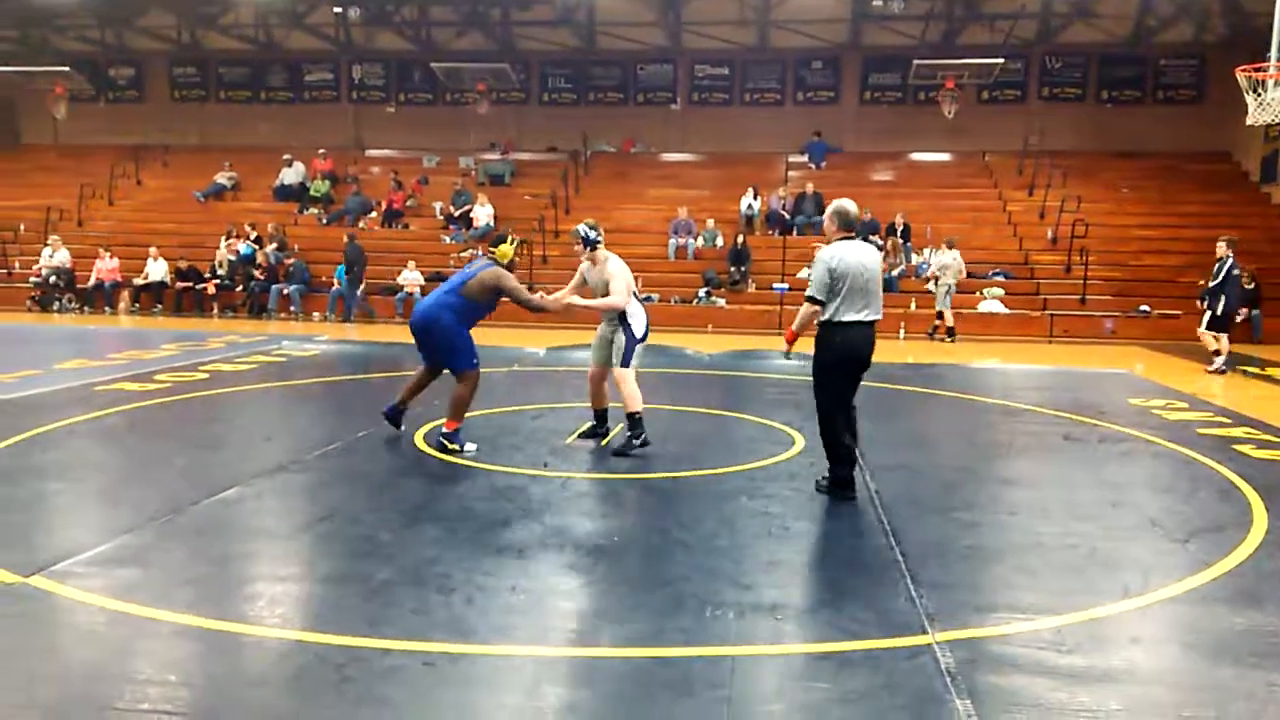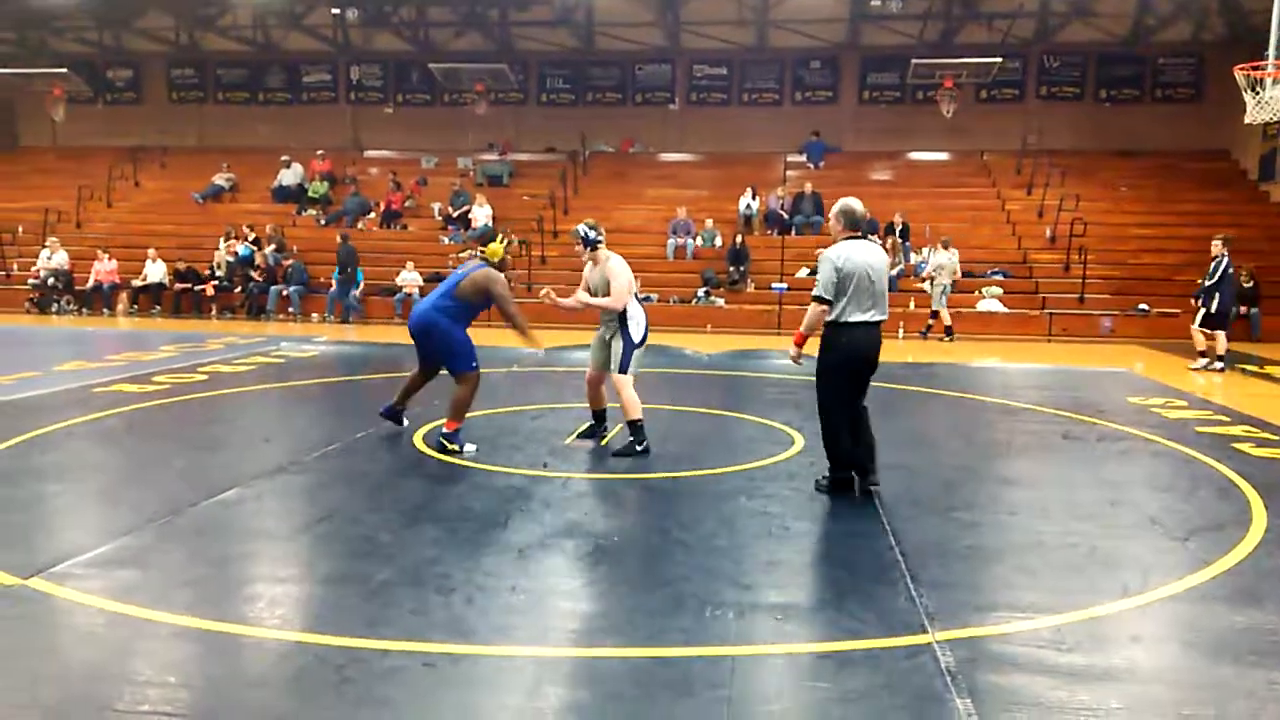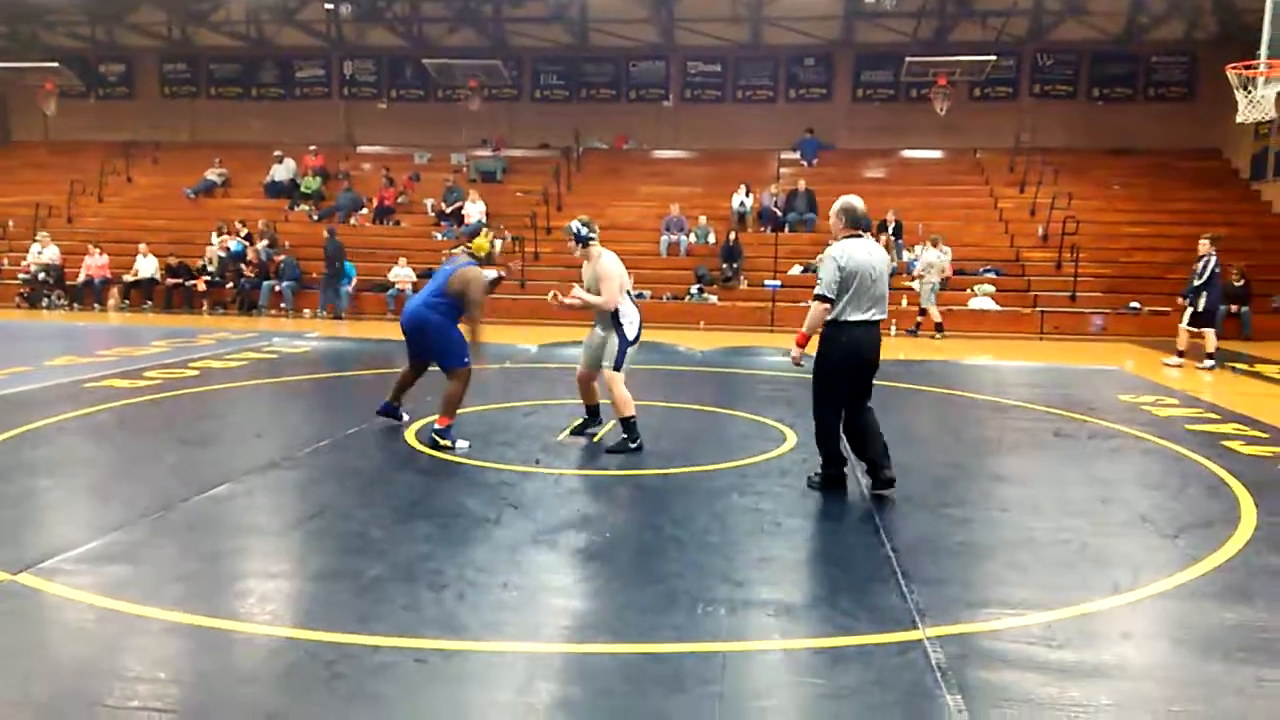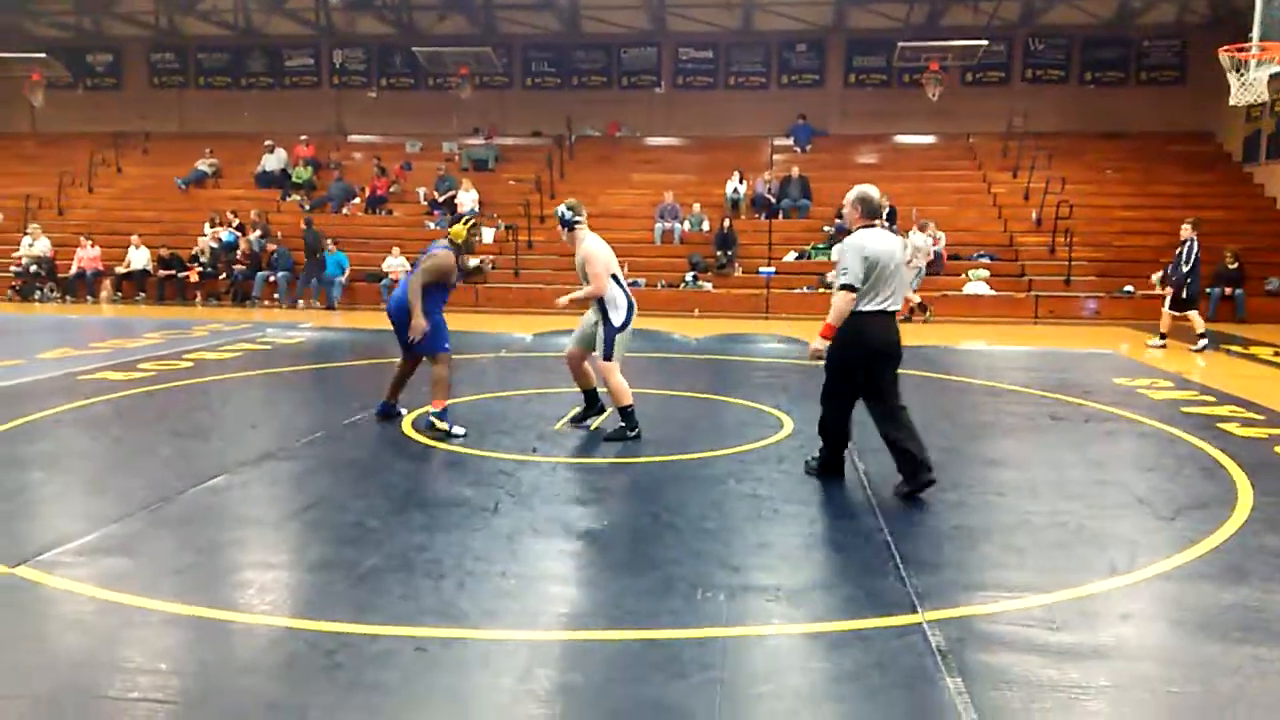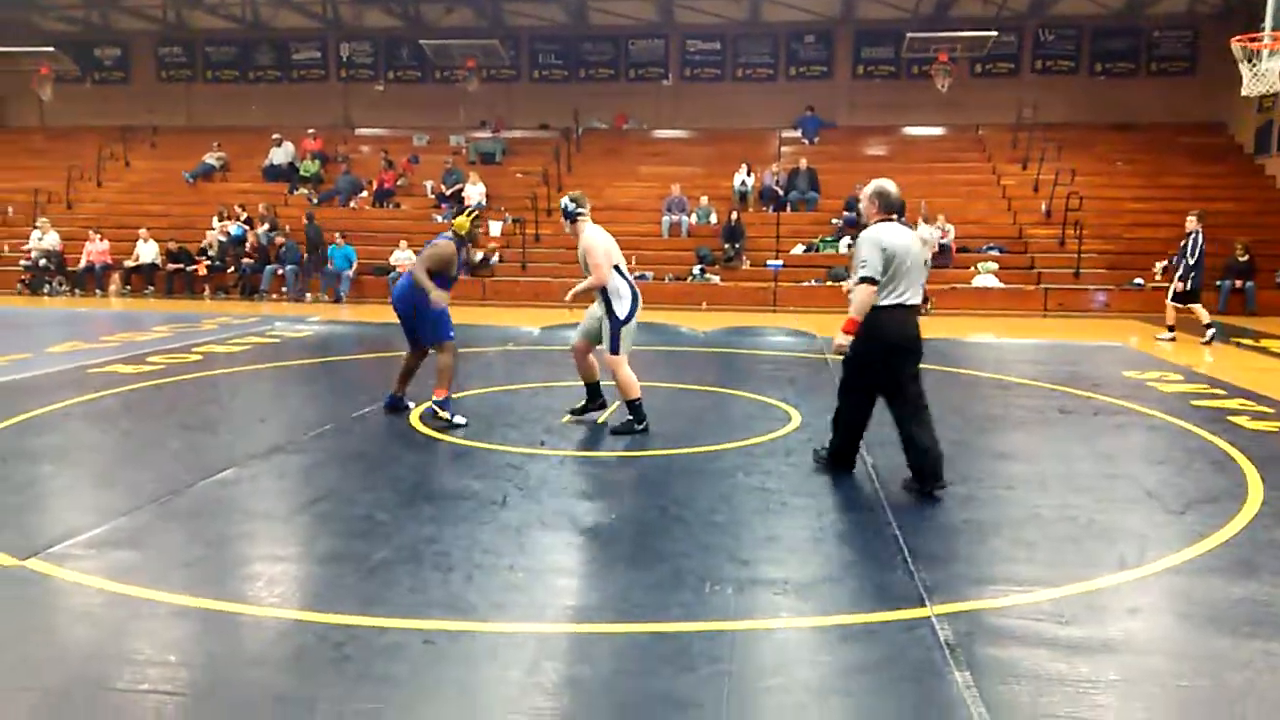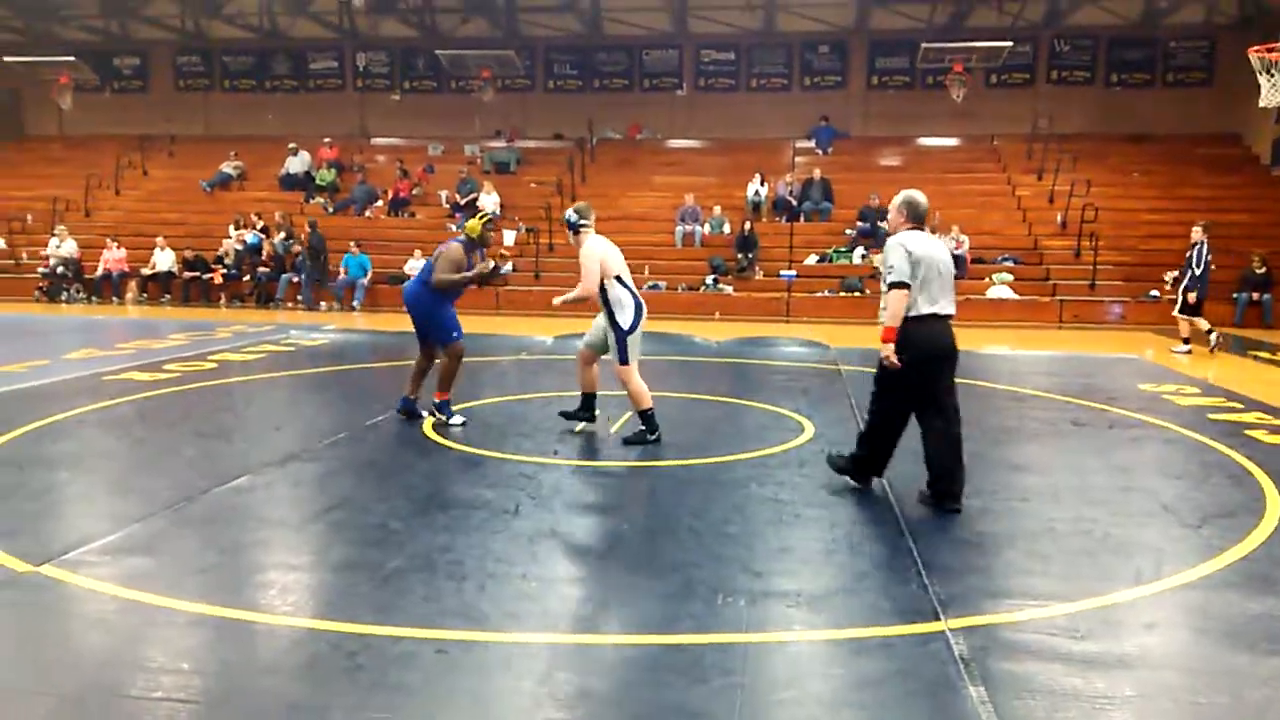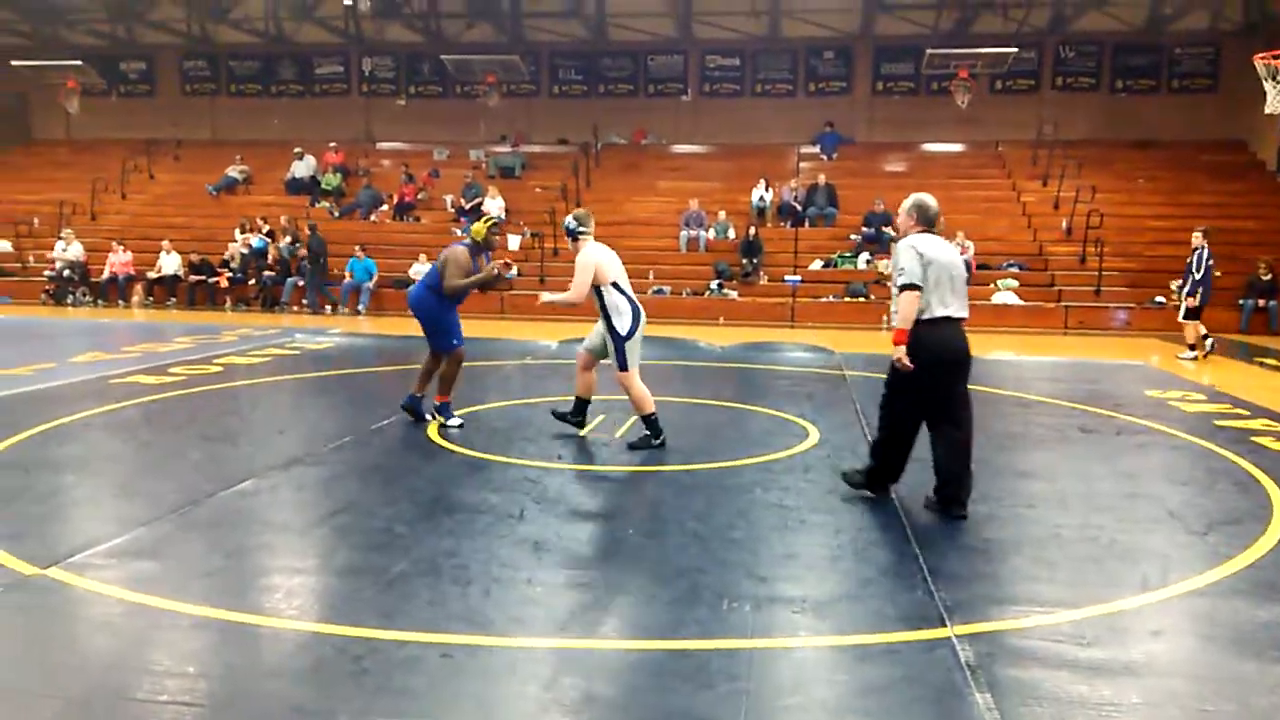
dt=0.1s
person 1, frame 1
left shoulder: (828, 255)
right shoulder: (872, 252)
left elbow: (813, 306)
left wrist: (790, 337)
left hip: (836, 337)
right hip: (865, 335)
left knee: (831, 409)
right knee: (843, 403)
left ankle: (841, 479)
right ankle: (846, 464)
person 1, frame 2
left shoulder: (834, 255)
right shoulder: (879, 253)
left elbow: (820, 306)
left wrist: (798, 341)
left hip: (842, 338)
right hip: (871, 337)
left knee: (834, 410)
right knee: (854, 406)
left ankle: (841, 479)
right ankle: (866, 471)
person 1, frame 3
left shoulder: (836, 253)
right shoulder: (879, 251)
left elbow: (822, 304)
left wrist: (801, 342)
left hip: (841, 338)
right hip: (871, 337)
left knee: (828, 410)
right knee: (858, 407)
left ankle: (833, 477)
right ankle: (881, 472)
person 1, frame 4
left shoulder: (855, 243)
right shoulder: (894, 241)
left elbow: (848, 294)
left wrist: (825, 334)
left hip: (858, 329)
right hip: (888, 328)
left knee: (837, 399)
right knee: (887, 403)
left ankle: (830, 464)
right ankle: (916, 470)
person 1, frame 5
left shoulder: (871, 236)
right shoulder: (911, 237)
left elbow: (867, 286)
left wrist: (848, 329)
left hip: (878, 325)
right hip: (909, 324)
left knee: (854, 395)
right knee: (910, 400)
left ankle: (840, 457)
right ankle: (929, 474)
person 1, frame 6
left shoulder: (899, 243)
right shoulder: (940, 246)
left elbow: (900, 292)
left wrist: (888, 339)
left hip: (912, 336)
right hip: (943, 336)
left knee: (887, 408)
right knee: (941, 414)
left ankle: (861, 466)
right ankle: (947, 490)
person 1, frame 7
left shoulder: (909, 245)
right shoulder: (950, 249)
left elbow: (911, 293)
left wrist: (899, 341)
left hip: (924, 339)
right hip: (956, 339)
left knee: (898, 413)
right knee: (951, 422)
left ankle: (877, 478)
right ankle: (953, 497)
person 2, frame 1
left shoulder: (613, 265)
right shoulder: (586, 267)
left elbow: (619, 302)
right elbow: (569, 293)
left wrist: (583, 302)
right wrist: (548, 299)
left hip: (631, 325)
right hip: (609, 325)
left knee: (623, 376)
right knee: (595, 375)
left ankle: (637, 434)
right ankle: (600, 425)
person 2, frame 2
left shoulder: (615, 265)
right shoulder: (590, 268)
left elbow: (618, 303)
right elbow: (581, 303)
left wrist: (587, 299)
right wrist: (555, 300)
left hip: (631, 328)
right hip: (608, 328)
left knee: (621, 382)
right knee: (593, 378)
left ankle: (639, 441)
right ankle: (598, 425)
person 2, frame 3
left shoulder: (606, 263)
right shoulder: (588, 264)
left elbow: (610, 303)
right elbow: (590, 300)
left wrist: (580, 296)
right wrist: (564, 301)
left hip: (624, 326)
right hip: (603, 327)
left knee: (612, 380)
right knee: (584, 376)
left ankle: (633, 438)
right ankle: (592, 417)
person 2, frame 4
left shoulder: (590, 248)
right shoulder: (583, 246)
left elbow: (598, 289)
left wrist: (572, 296)
right wrist: (571, 297)
left hip: (616, 312)
right hip: (599, 311)
left knee: (608, 369)
right knee: (573, 356)
left ankle: (631, 426)
right ankle: (593, 405)
person 2, frame 5
left shoulder: (589, 238)
right shoulder: (592, 234)
left elbow: (599, 279)
left wrist: (575, 291)
right wrist: (581, 287)
left hip: (621, 303)
right hip: (606, 303)
left knee: (615, 362)
right knee: (579, 347)
left ankle: (639, 419)
right ankle: (595, 398)
person 2, frame 6
left shoulder: (589, 249)
right shoulder: (598, 243)
left elbow: (590, 291)
left wrist: (565, 299)
right wrist: (578, 291)
left hip: (625, 314)
right hip: (613, 313)
left knee: (626, 373)
right knee: (585, 356)
left ankle: (651, 429)
right ankle: (586, 409)
person 2, frame 7
left shoulder: (586, 256)
right shoulder: (600, 250)
left elbow: (576, 297)
left wrist: (550, 297)
right wrist: (577, 280)
left hip: (624, 320)
right hip: (616, 320)
left knee: (627, 379)
right knee: (584, 361)
left ankle: (655, 434)
right ankle: (577, 414)
person 3, frame 1
left shoulder: (482, 263)
right shoulder: (500, 276)
left elbow: (513, 287)
right elbow: (527, 302)
left wrist: (537, 297)
right wrist: (555, 306)
left hip: (423, 313)
right hip: (443, 321)
left knee: (433, 368)
right knee: (469, 377)
left ankle: (396, 409)
right ankle: (449, 435)
person 3, frame 2
left shoulder: (475, 265)
right shoulder: (493, 277)
right elbow: (510, 312)
right wrist: (529, 337)
left hip: (421, 318)
right hip: (440, 325)
left knee: (428, 370)
right knee: (469, 378)
left ankle: (395, 408)
right ankle: (449, 436)
person 3, frame 3
left shoulder: (463, 262)
right shoulder: (474, 274)
left elbow: (479, 289)
right elbow: (473, 309)
left wrist: (496, 279)
right wrist: (475, 341)
left hip: (412, 316)
right hip: (432, 323)
left knee: (417, 365)
right knee: (460, 373)
left ankle: (391, 405)
right ankle: (442, 432)
person 3, frame 4
left shoulder: (451, 251)
right shoulder: (445, 258)
left elbow: (464, 272)
right elbow: (415, 281)
left wrist: (481, 265)
right wrist: (417, 316)
left hip: (399, 304)
right hip: (418, 310)
left knee: (412, 358)
right knee: (442, 359)
left ankle: (388, 406)
right ankle: (438, 415)
person 3, frame 5
left shoulder: (462, 246)
right shoulder: (446, 248)
left elbow: (469, 269)
right elbow: (415, 269)
right wrist: (433, 291)
left hip: (406, 296)
right hip: (418, 298)
left knee: (419, 350)
right knee: (447, 348)
left ankle: (395, 398)
right ankle: (441, 403)
person 3, frame 6
left shoulder: (478, 250)
right shoulder: (455, 251)
left elbow: (482, 280)
right elbow: (438, 280)
left wrist: (495, 267)
right wrist: (471, 275)
left hip: (419, 298)
right hip: (427, 298)
left knee: (428, 351)
right knee: (455, 349)
left ankle: (409, 402)
right ankle: (441, 404)
person 3, frame 7
left shoulder: (484, 254)
right shoulder: (461, 255)
left elbow: (484, 286)
right elbow: (450, 288)
left wrist: (500, 272)
right wrist: (483, 276)
left hip: (435, 302)
right hip: (431, 303)
left knee: (440, 352)
right knee: (455, 355)
left ankle: (414, 400)
right ankle: (441, 408)
